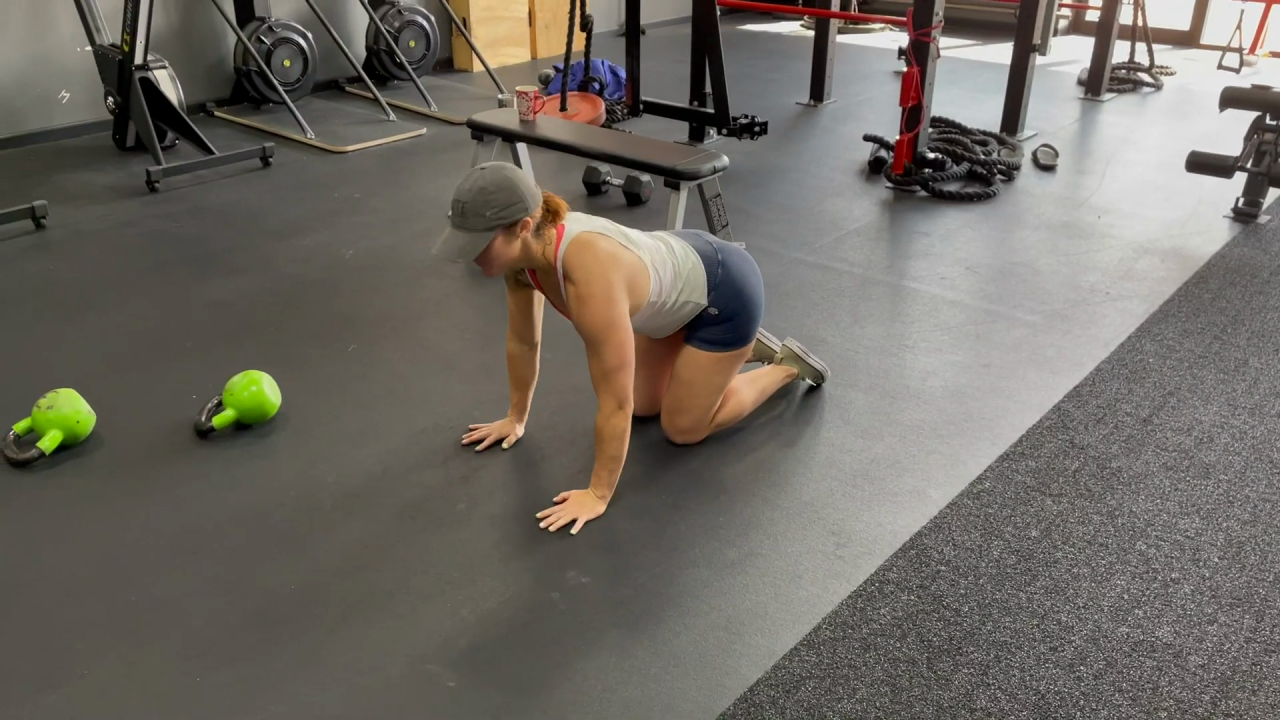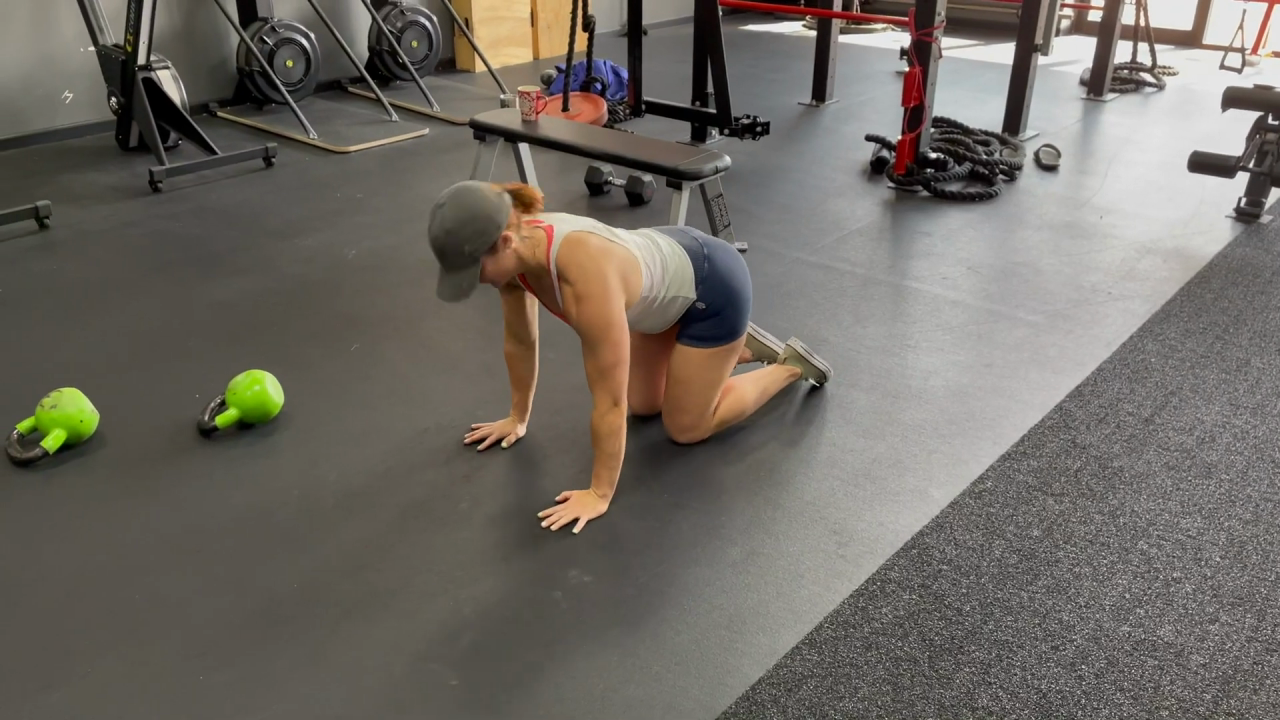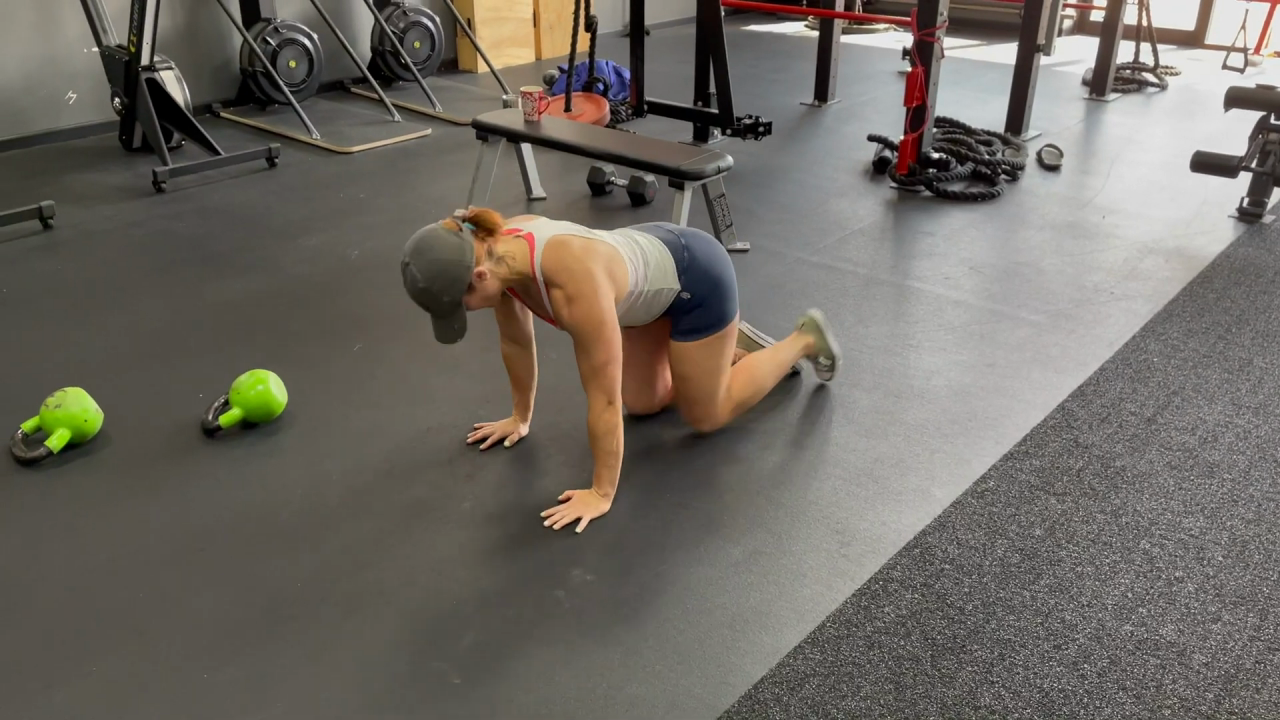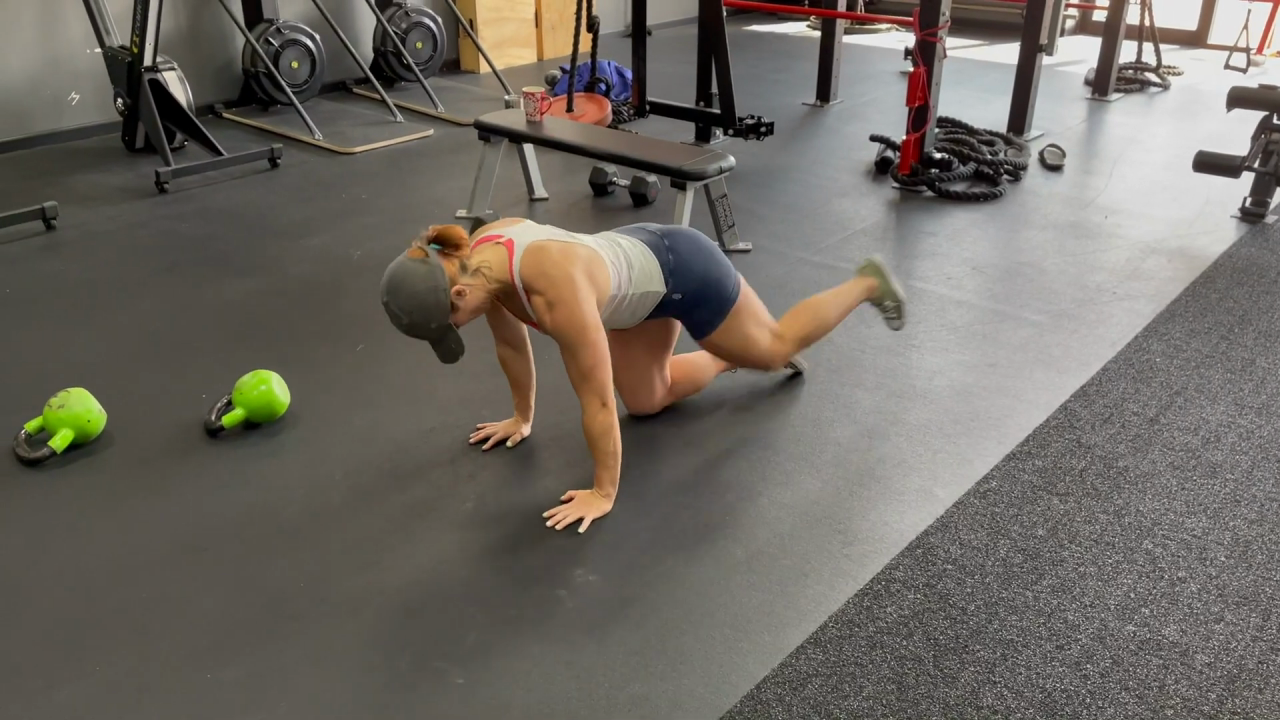
dt=0.2s
person 1, frame 1
left shoulder: (591, 280)
right shoulder: (523, 248)
left elbow: (614, 403)
right elbow: (523, 339)
left wrist: (598, 494)
right wrist: (516, 417)
left hip: (725, 291)
right hip: (679, 268)
left knee: (683, 427)
right knee: (644, 405)
left ankle: (788, 366)
right ankle: (744, 347)
person 1, frame 2
left shoulder: (585, 280)
right shoulder: (514, 245)
left elbow: (609, 400)
right elbow: (519, 339)
left wrist: (599, 493)
right wrist: (519, 418)
left hip: (713, 286)
right hip: (667, 268)
left knee: (686, 428)
right knee: (645, 404)
left ankle: (792, 365)
right ankle: (741, 347)
person 1, frame 3
left shoulder: (575, 284)
right shoulder: (490, 254)
left elbow: (603, 397)
right elbow: (516, 340)
left wrist: (602, 493)
right wrist: (520, 417)
left hip: (695, 275)
right hip: (647, 259)
left knee: (706, 416)
right knee: (642, 401)
left ankle: (803, 340)
right ankle: (732, 347)
person 1, frame 4
left shoulder: (555, 291)
right shoulder: (476, 260)
left elbow: (598, 401)
right elbow: (511, 341)
left wrist: (604, 494)
right wrist: (521, 417)
left hip: (682, 272)
right hip: (635, 259)
left knee: (773, 350)
right knee: (645, 400)
left ankle: (869, 283)
right ankle: (730, 352)
